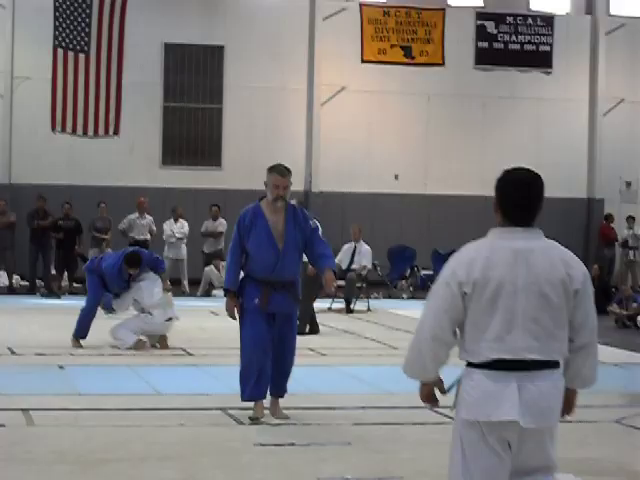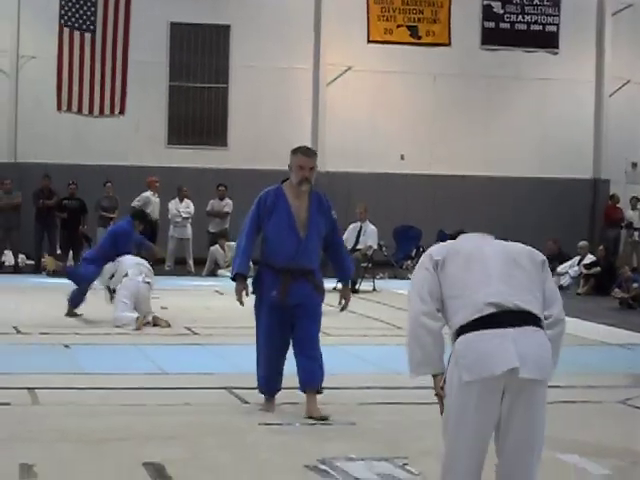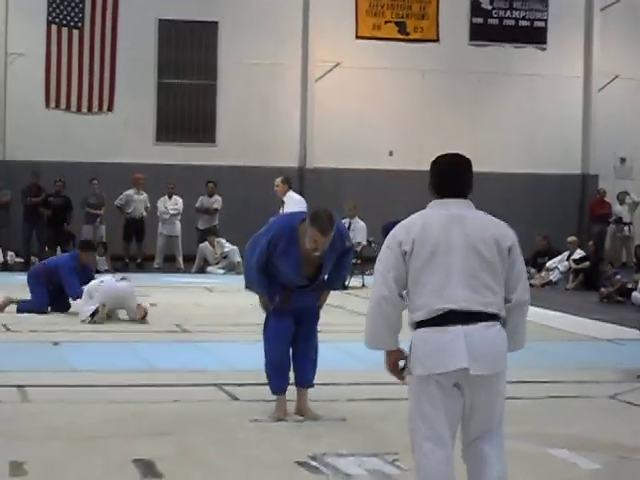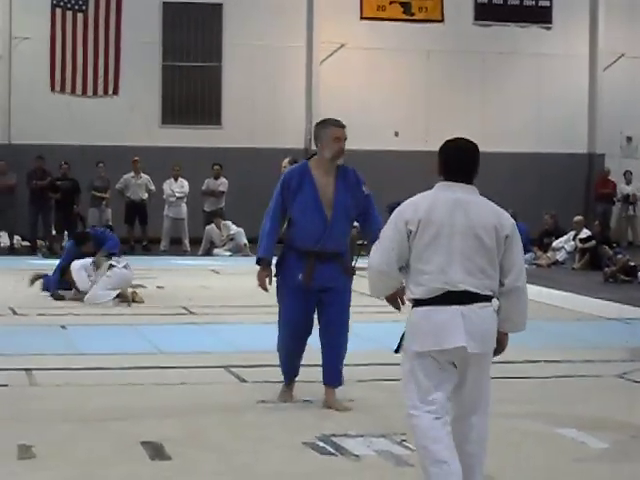
dt=0.7s
person 1, frame 1
left shoulder: (468, 260)
right shoulder: (569, 265)
left elbow: (435, 328)
right elbow: (584, 335)
left wrist: (426, 377)
right wrist: (572, 384)
left hip: (485, 390)
right hip: (542, 389)
person 1, frame 2
left shoulder: (438, 253)
right shoulder: (529, 253)
left elbow: (423, 315)
right elbow: (555, 315)
left wrist: (436, 371)
left hip: (475, 352)
right hip: (532, 348)
left knee: (462, 454)
right knee: (522, 454)
person 1, frame 3
left shoulder: (408, 229)
right shoulder: (500, 231)
left elbow: (386, 294)
right elbow: (518, 297)
left wrist: (390, 345)
right wrist: (506, 344)
left hip: (434, 344)
right hip: (487, 341)
left knee: (433, 442)
right knee: (487, 437)
person 1, frame 4
left shoulder: (413, 208)
right shoulder: (499, 217)
left elbow: (381, 265)
right elbow: (514, 282)
left wrist: (390, 287)
right wrist: (505, 326)
left hip: (431, 321)
right hip: (478, 321)
left knee: (427, 412)
right knee: (472, 412)
person 2, frame 1
left shoulder: (300, 217)
right shoulder: (249, 216)
left elbow: (317, 246)
right elbow: (235, 256)
left wrist: (327, 268)
right wrist: (231, 293)
left hip: (287, 294)
right hip: (256, 293)
left knee: (284, 351)
right knee: (255, 348)
left ankle: (275, 400)
right ankle: (255, 401)
person 2, frame 2
left shoulder: (322, 204)
right shoulder: (268, 199)
left elbow: (335, 245)
right elbow: (247, 237)
left wrist: (345, 282)
right wrist: (240, 276)
left hip: (309, 284)
right hip: (274, 282)
left knee: (309, 344)
right knee: (271, 344)
left ankle: (311, 404)
right ankle: (269, 394)
person 2, frame 3
left shoulder: (341, 235)
right shoulder: (279, 229)
left elbow: (344, 258)
right elbow: (253, 256)
left wrist: (330, 287)
right wrist: (261, 291)
left hip: (311, 292)
right hip: (279, 290)
left knee: (306, 341)
right knee: (278, 340)
left ankle: (302, 401)
right ankle: (280, 401)
person 2, frame 4
left shoulder: (352, 179)
right shoulder: (294, 177)
left elbow: (370, 220)
right elbow: (273, 219)
right wrist: (264, 262)
left hip: (336, 268)
right hip: (298, 266)
left knee: (336, 331)
right knee: (292, 330)
left ankle: (330, 393)
right ankle: (289, 381)
